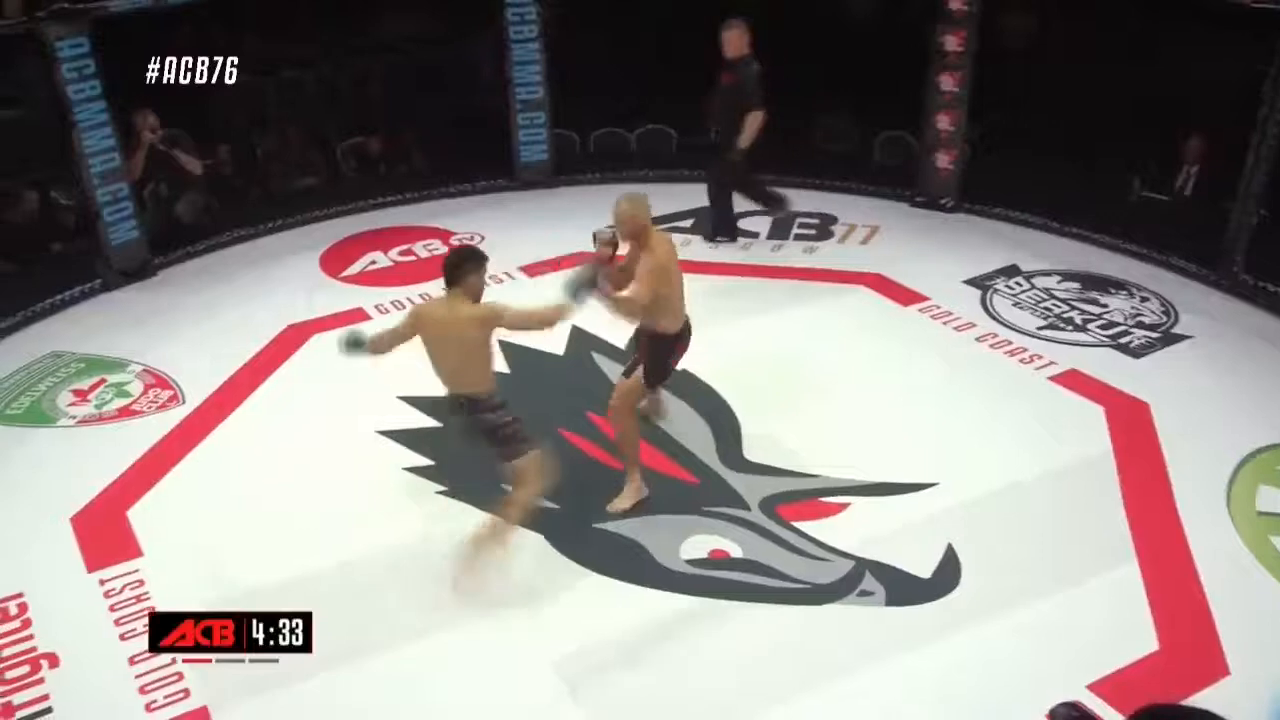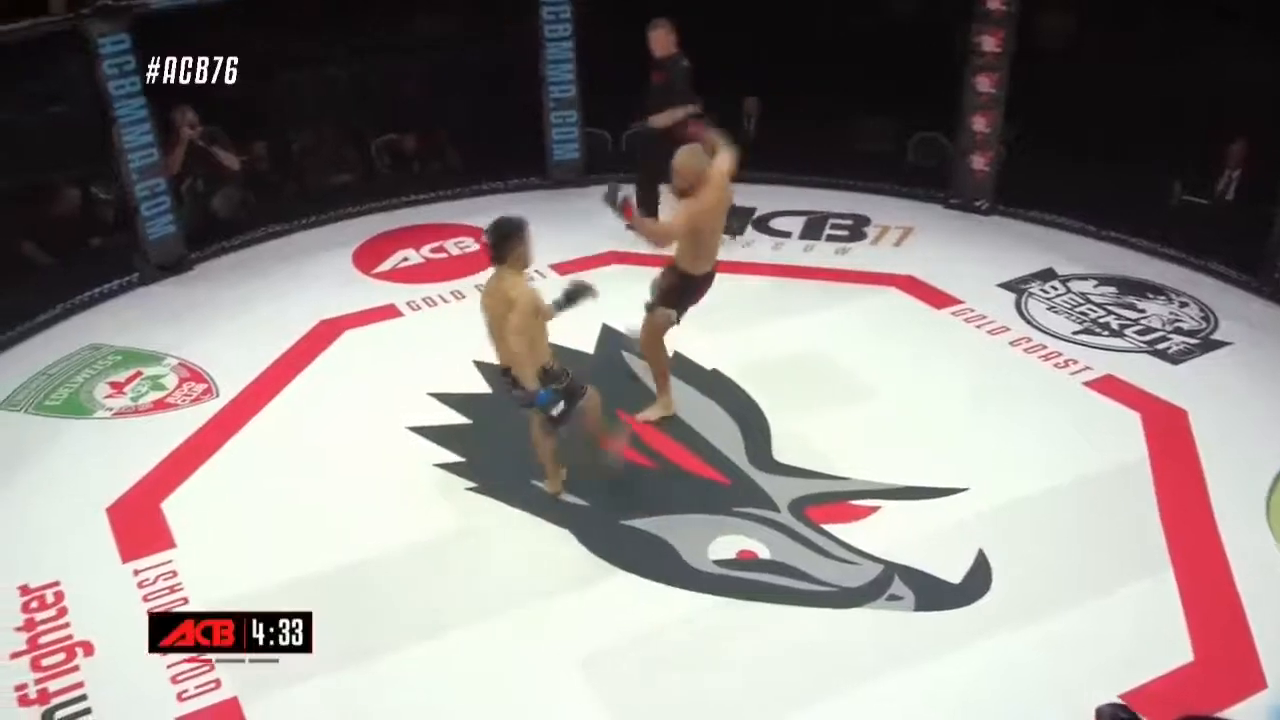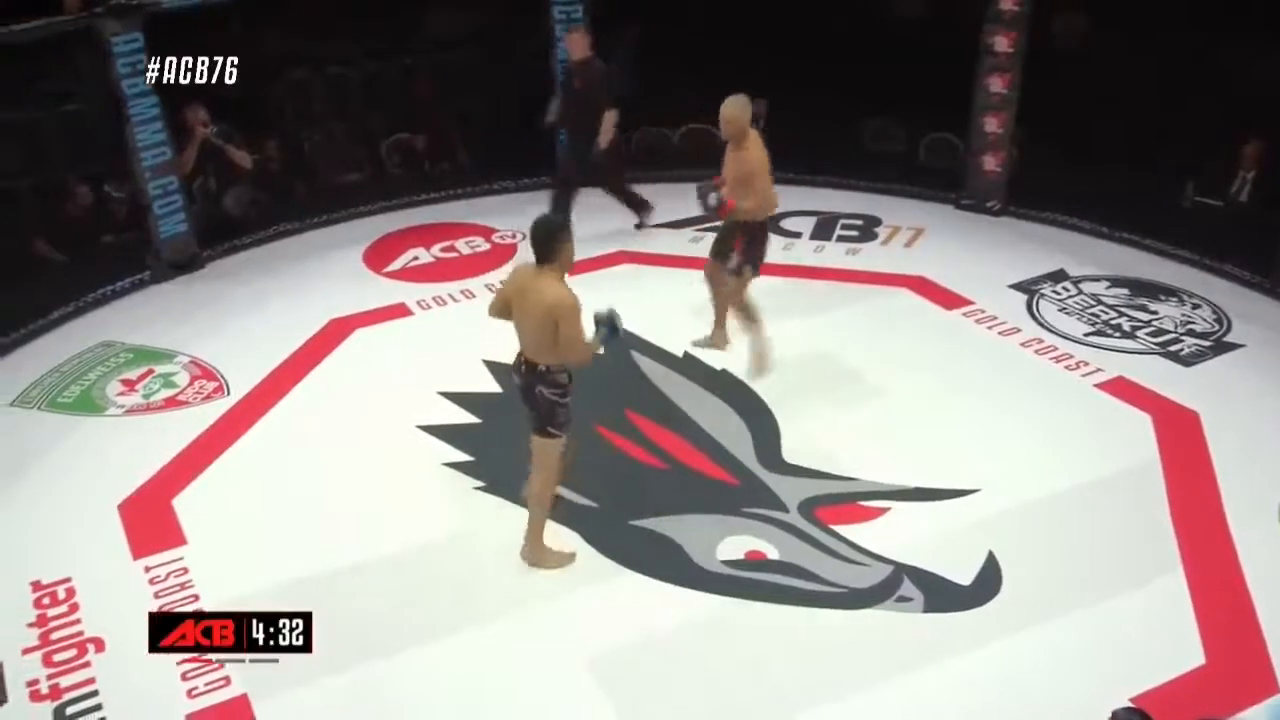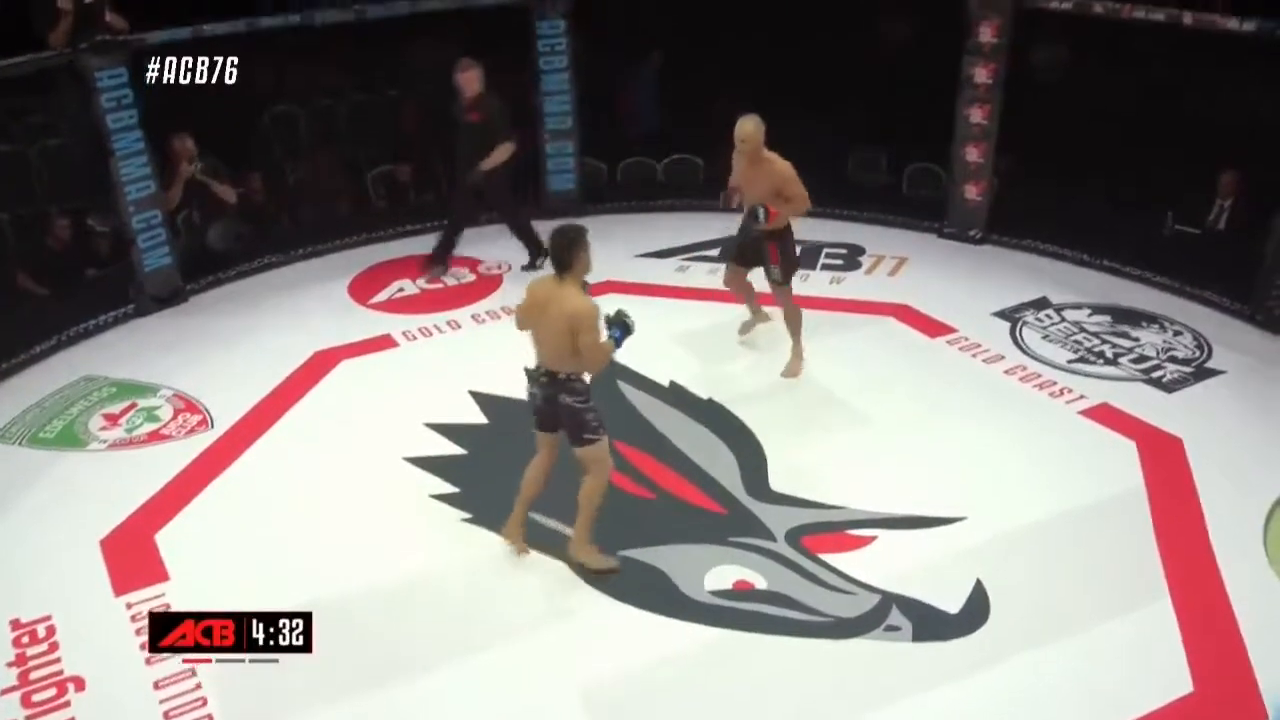
dt=0.4s
person 1, frame 1
left shoulder: (425, 311)
right shoulder: (481, 313)
left elbow: (385, 341)
right elbow: (539, 319)
left wrist: (360, 342)
right wrist: (576, 293)
left hip: (460, 404)
right hip: (485, 407)
right knee: (537, 476)
right ankle: (486, 539)
person 1, frame 2
left shoulder: (491, 290)
right shoulder: (522, 294)
right elbow: (514, 348)
left wrist: (562, 302)
right wrist: (539, 394)
left hip: (514, 380)
right hip: (542, 379)
left knee: (541, 422)
right knee: (592, 401)
left ankle: (554, 478)
right ankle: (608, 443)
person 1, frame 3
left shoulder: (518, 275)
right shoulder: (563, 299)
left elbow: (497, 311)
right elbow: (577, 356)
right wrist: (604, 335)
left hip: (523, 368)
right hip: (550, 381)
left knee: (545, 439)
right knee: (549, 464)
left ankle: (535, 489)
right ankle: (534, 544)
person 1, frame 4
left shoulder: (537, 288)
right shoulder: (584, 308)
left elbow: (521, 322)
right elbow: (594, 362)
right wrist: (617, 335)
left hip: (540, 383)
right hip: (569, 391)
left knee: (545, 456)
right knee: (600, 467)
left ankle: (515, 527)
right ankle: (582, 546)
person 2, frame 1
left shoulder: (655, 258)
right shoulder: (646, 241)
left elbow: (635, 310)
right elbow: (621, 275)
left wrist: (601, 288)
left hip: (665, 340)
right hip: (658, 330)
left knee: (619, 408)
right knee: (635, 369)
left ankle: (635, 484)
right ankle: (654, 404)
person 2, frame 2
left shoulder: (697, 207)
right shoulder: (718, 173)
left elbow: (661, 237)
right elbow: (729, 152)
left wrist: (626, 209)
right wrist: (704, 134)
left hip: (687, 279)
right hip: (702, 270)
left knee: (649, 337)
right knee: (660, 287)
left ankle: (664, 402)
person 2, frame 3
left shoulder: (754, 156)
right shoulder: (736, 139)
left elbow: (768, 204)
left wrist: (726, 205)
right wrist: (718, 184)
left hip: (750, 229)
right hip: (732, 223)
left knee: (732, 294)
right knee: (713, 276)
left ankle: (759, 342)
right ankle: (718, 334)
person 2, frame 4
left shoulder: (780, 169)
right shoulder: (738, 156)
left elbow: (804, 204)
left wrist: (772, 212)
right wrist: (733, 193)
left hip: (775, 236)
right hip: (750, 227)
left knee: (781, 296)
right knee: (732, 280)
left ankle: (797, 351)
right ankle: (757, 314)
person 3, frame 1
left shoulder: (747, 72)
right shoulder: (733, 67)
left elbow: (756, 114)
left wrist: (741, 147)
right wrist: (716, 127)
left hip: (740, 142)
right hip: (730, 139)
left knee: (718, 184)
right knee: (739, 180)
left ankle: (725, 231)
right ankle: (775, 203)
person 3, frame 2
left shoulder: (679, 69)
right shoulder: (659, 65)
left elbow: (688, 108)
left wrist: (650, 123)
left hip: (672, 136)
right hip: (657, 134)
right knee: (645, 178)
right ankle: (647, 219)
person 3, frame 3
left shoulder: (597, 72)
right shoulder: (572, 69)
left elbow: (610, 112)
right elbow: (563, 96)
left wrist: (601, 145)
right wrist: (552, 116)
left hip: (591, 141)
right hip: (578, 138)
left knee: (564, 184)
right knee: (610, 179)
right ankle: (641, 208)
person 3, frame 4
left shoulder: (492, 107)
right shoulder: (461, 106)
left elbow: (508, 144)
left wrist: (483, 167)
left hip: (490, 174)
right hip: (467, 174)
left knee: (512, 216)
right knee: (455, 219)
left ankle: (538, 253)
right ankle: (439, 261)
